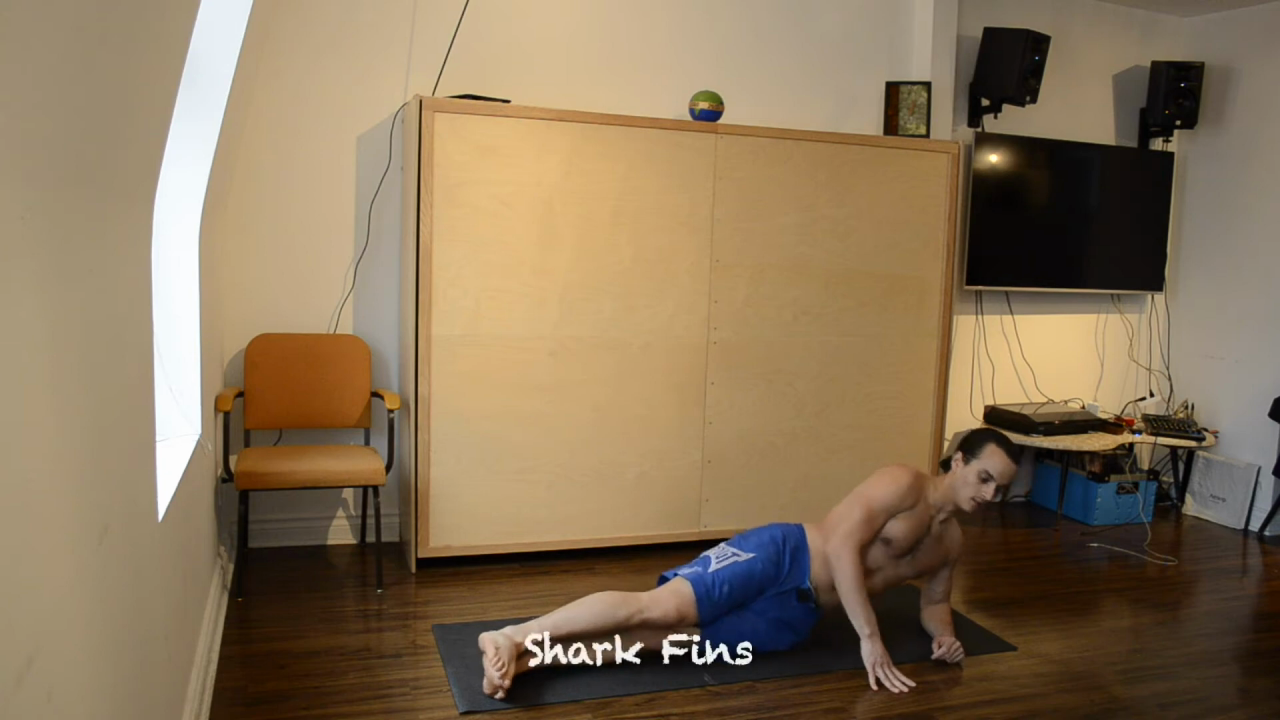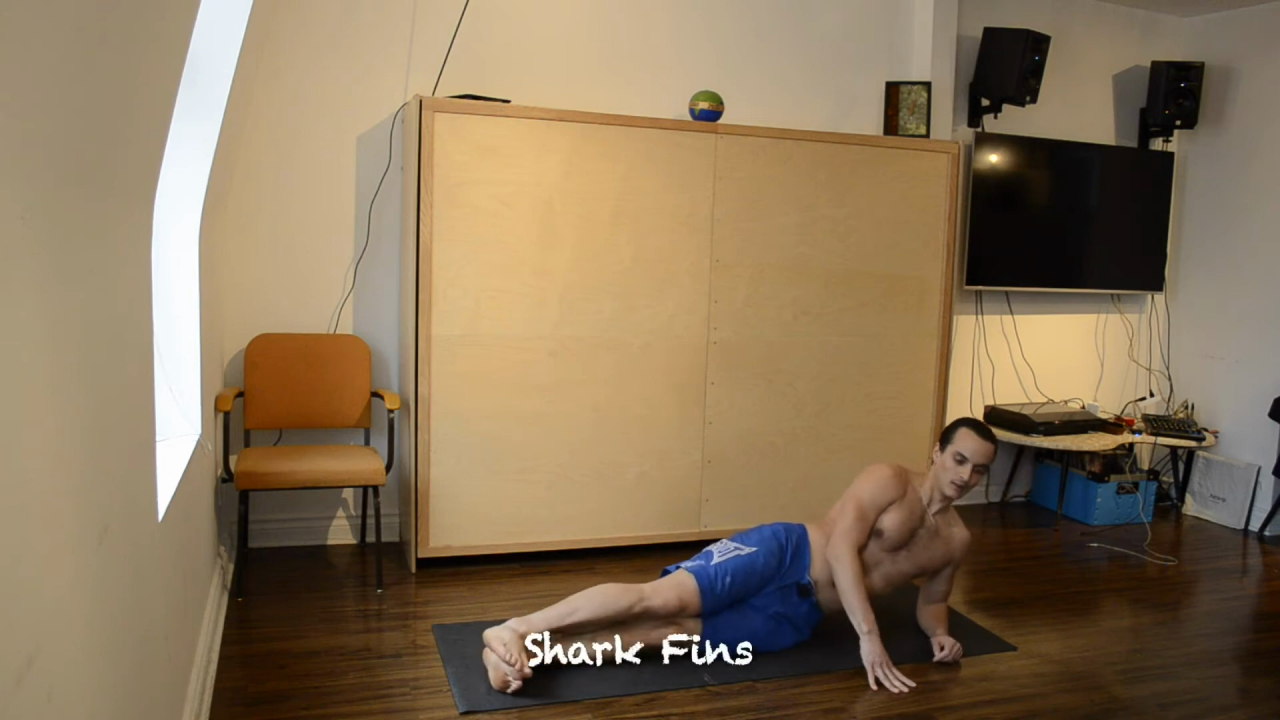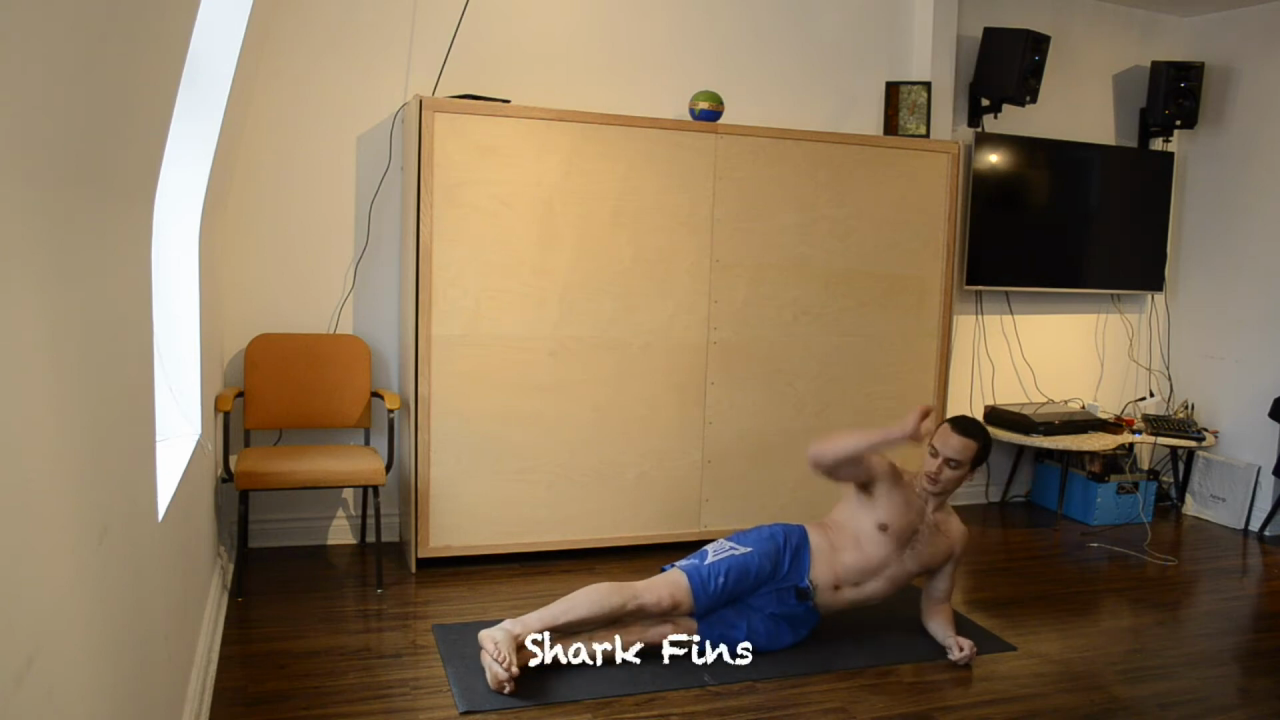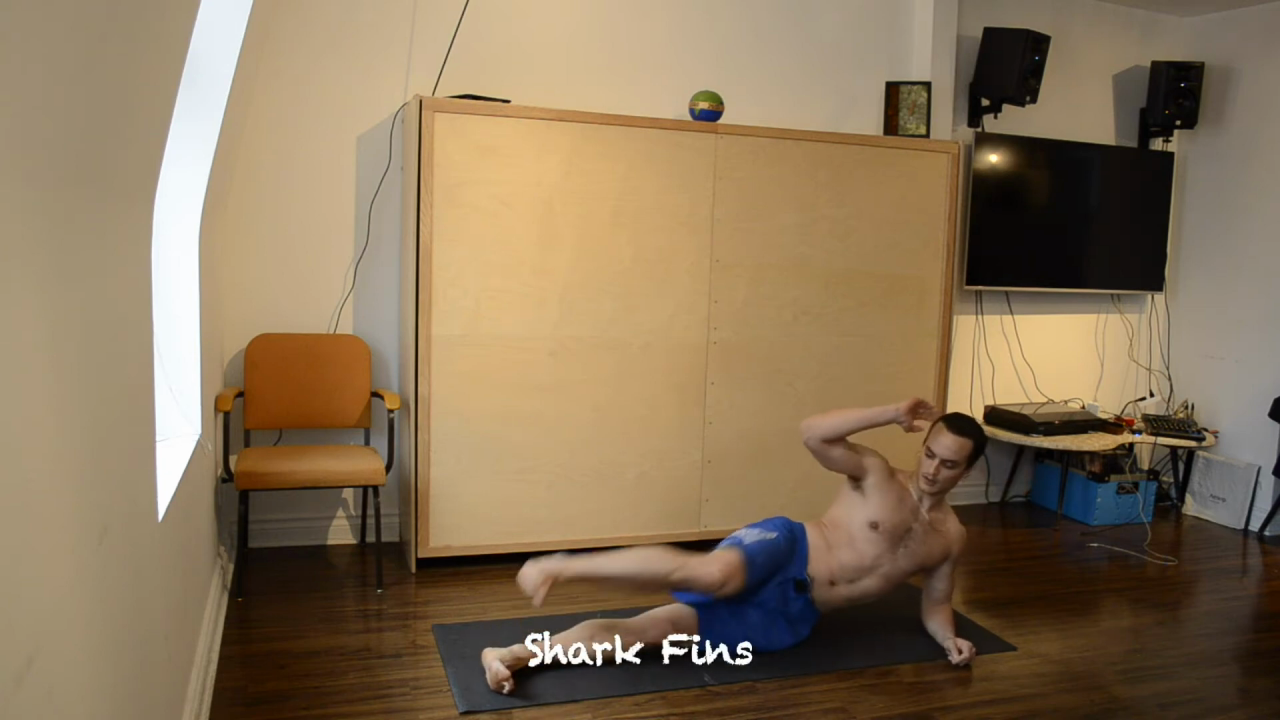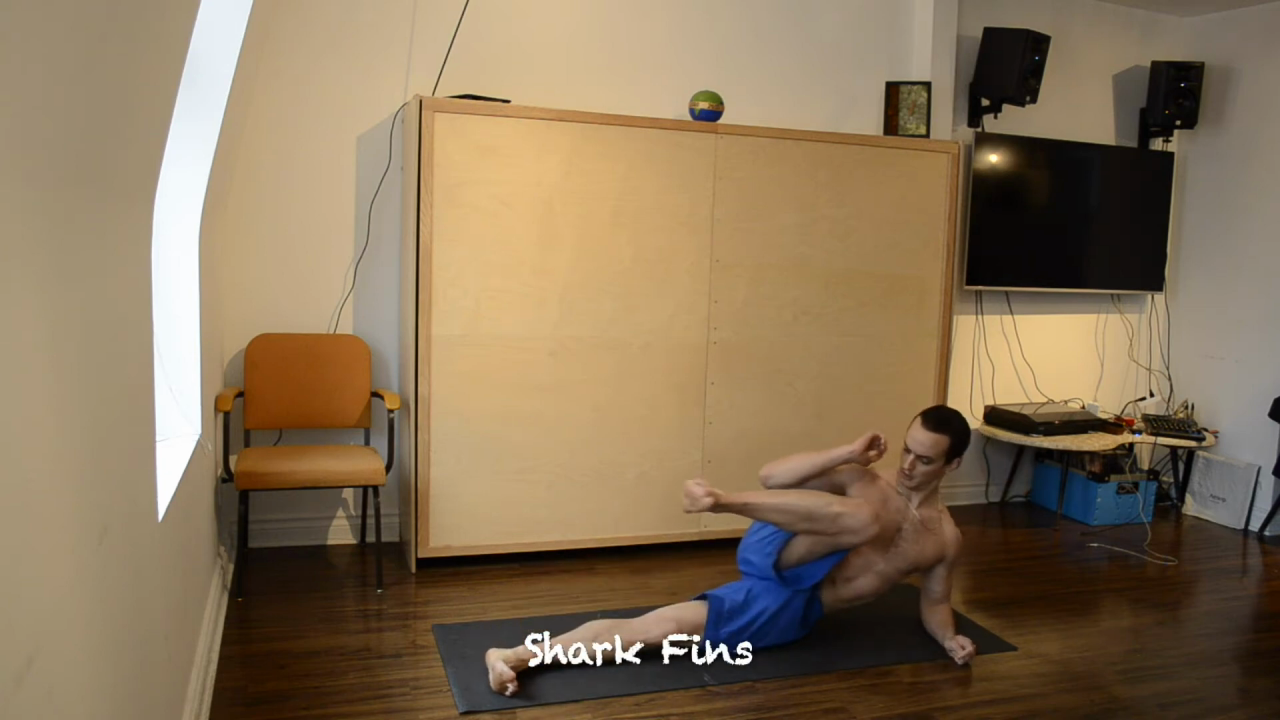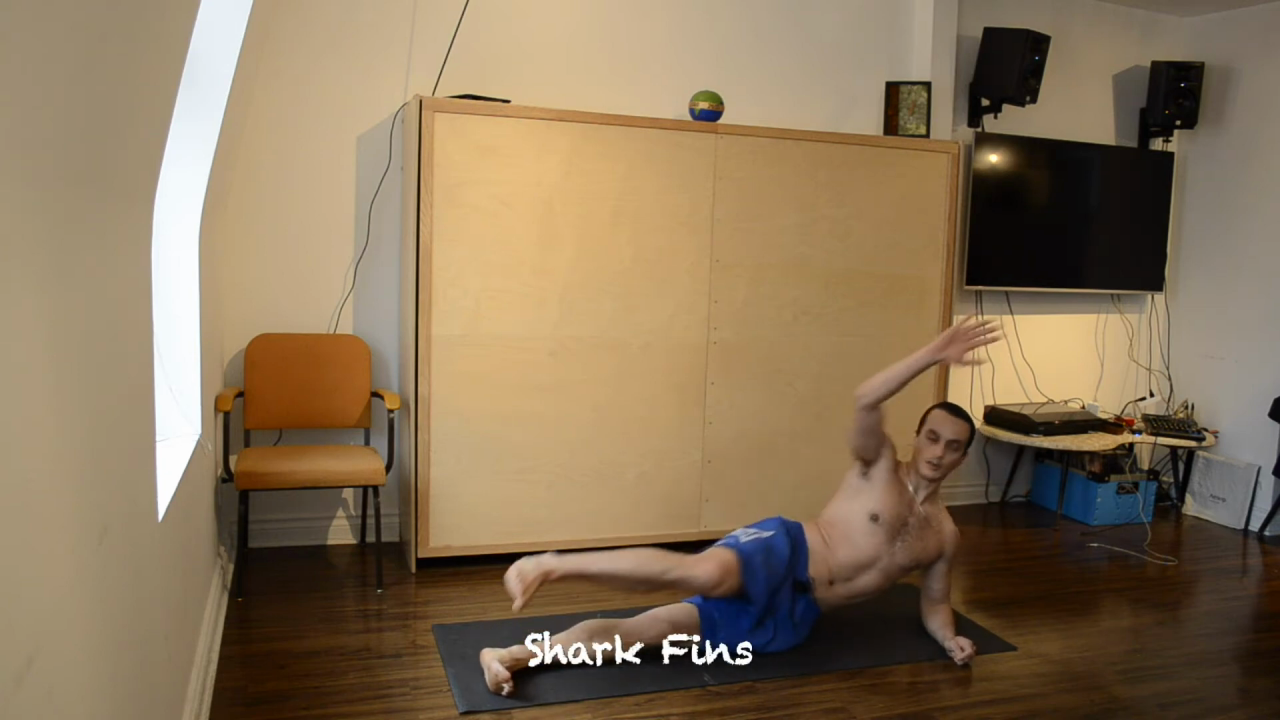
dt=0.5s
person 1, frame 1
left shoulder: (951, 543)
right shoulder: (903, 483)
left elbow: (934, 601)
right elbow: (842, 545)
left wrist: (943, 634)
right wrist: (869, 638)
left hip: (792, 615)
right hip: (778, 556)
left knee: (666, 636)
right knee: (658, 611)
left ankle: (525, 660)
right ankle: (511, 639)
person 1, frame 2
left shoulder: (956, 540)
right shoulder: (888, 480)
left elbow: (931, 601)
right elbow: (841, 548)
left wrist: (939, 634)
right wrist: (869, 636)
left hip: (795, 614)
right hip: (780, 553)
left knee: (671, 631)
right knee: (663, 601)
left ankle: (521, 655)
right ankle: (514, 631)
person 1, frame 3
left shoulder: (954, 538)
right shoulder: (885, 477)
left elbow: (935, 604)
right elbow: (820, 455)
left wrist: (951, 638)
right wrist: (902, 433)
left hip: (792, 616)
right hip: (780, 555)
left knee: (666, 629)
right knee: (655, 597)
left ankle: (526, 654)
right ankle: (510, 633)
person 1, frame 4
left shoulder: (951, 538)
right shoulder: (877, 475)
left elbow: (935, 603)
right elbow: (813, 432)
left wrist: (950, 639)
right wrist: (893, 414)
left hip: (792, 615)
right hip: (783, 552)
left knee: (668, 626)
right knee: (714, 574)
left ankle: (520, 653)
right ankle: (562, 566)
person 1, frame 5
left shoulder: (946, 538)
right shoulder: (862, 479)
left elbow: (935, 602)
right elbow: (770, 476)
left wrist: (949, 638)
right wrist: (850, 452)
left hip: (795, 615)
right hip: (777, 569)
left knee: (661, 628)
right knee: (859, 519)
left ankle: (521, 655)
person 1, frame 6
left shoulder: (943, 535)
right shoulder: (880, 466)
left elbow: (934, 602)
right elbow: (863, 402)
left wrist: (950, 638)
right wrist: (929, 356)
left hip: (792, 615)
right hip: (781, 551)
left knee: (656, 627)
right knee: (705, 573)
left ankle: (517, 656)
right ankle: (551, 564)
